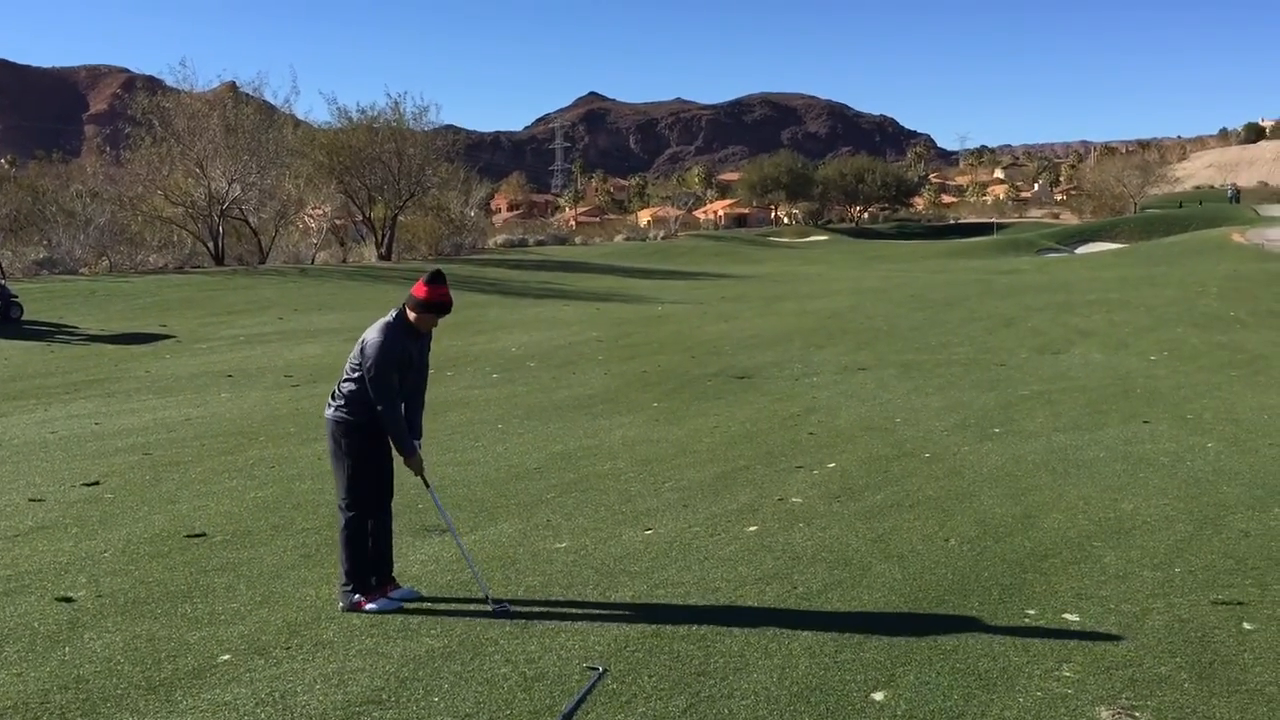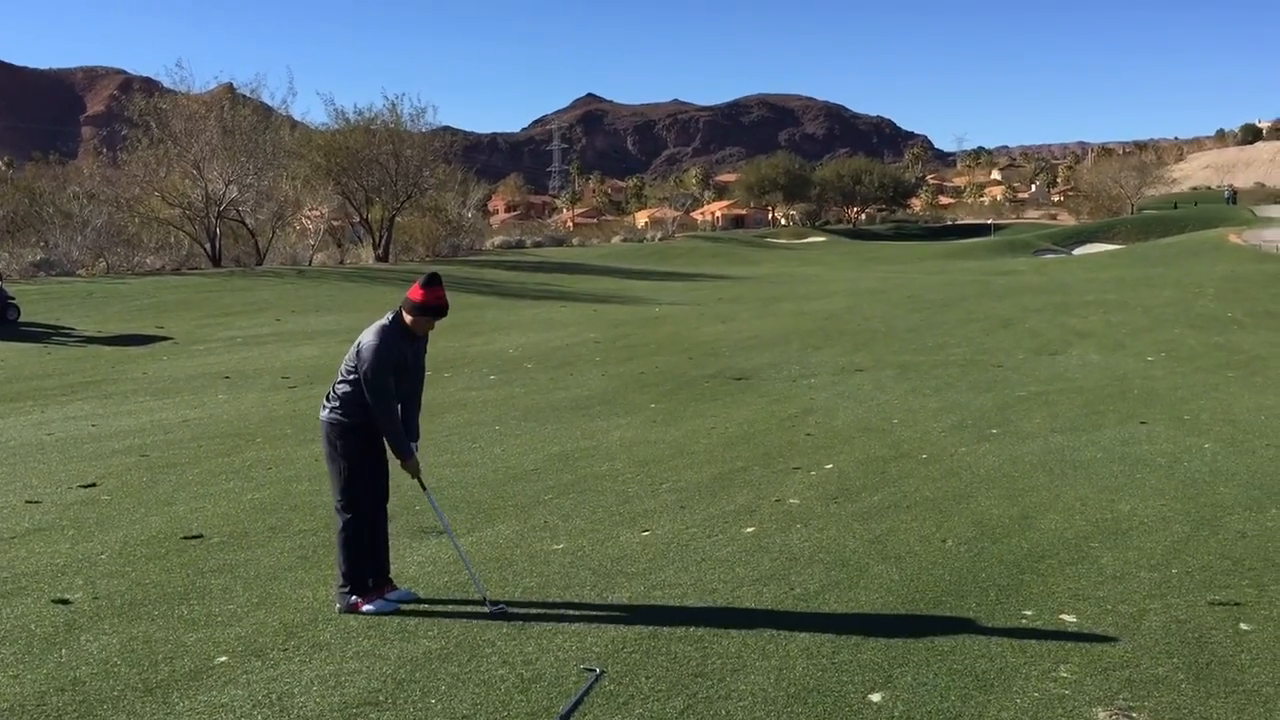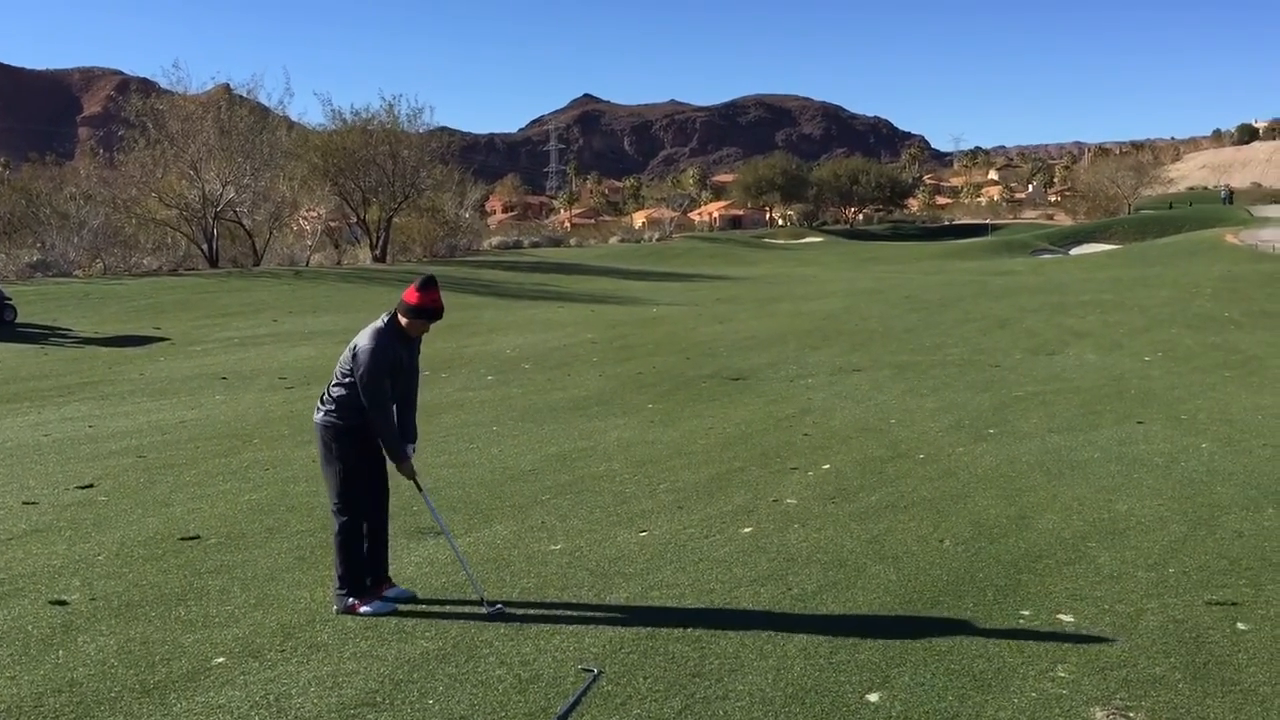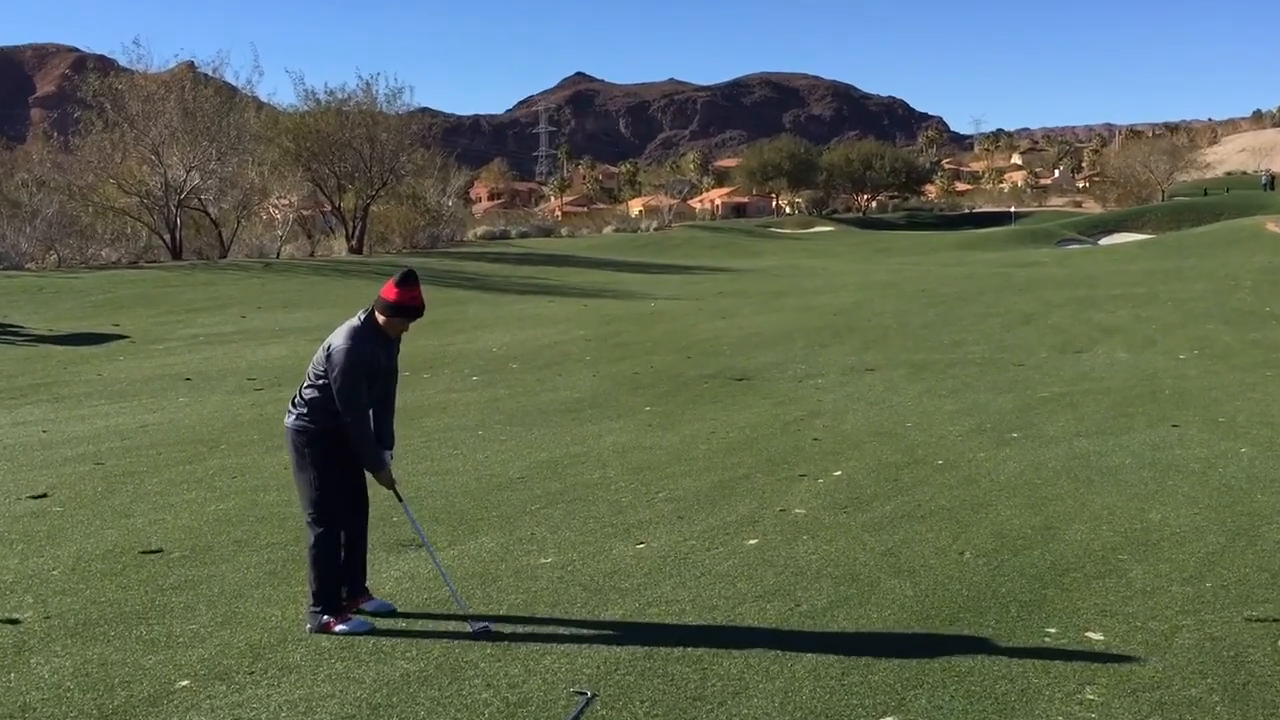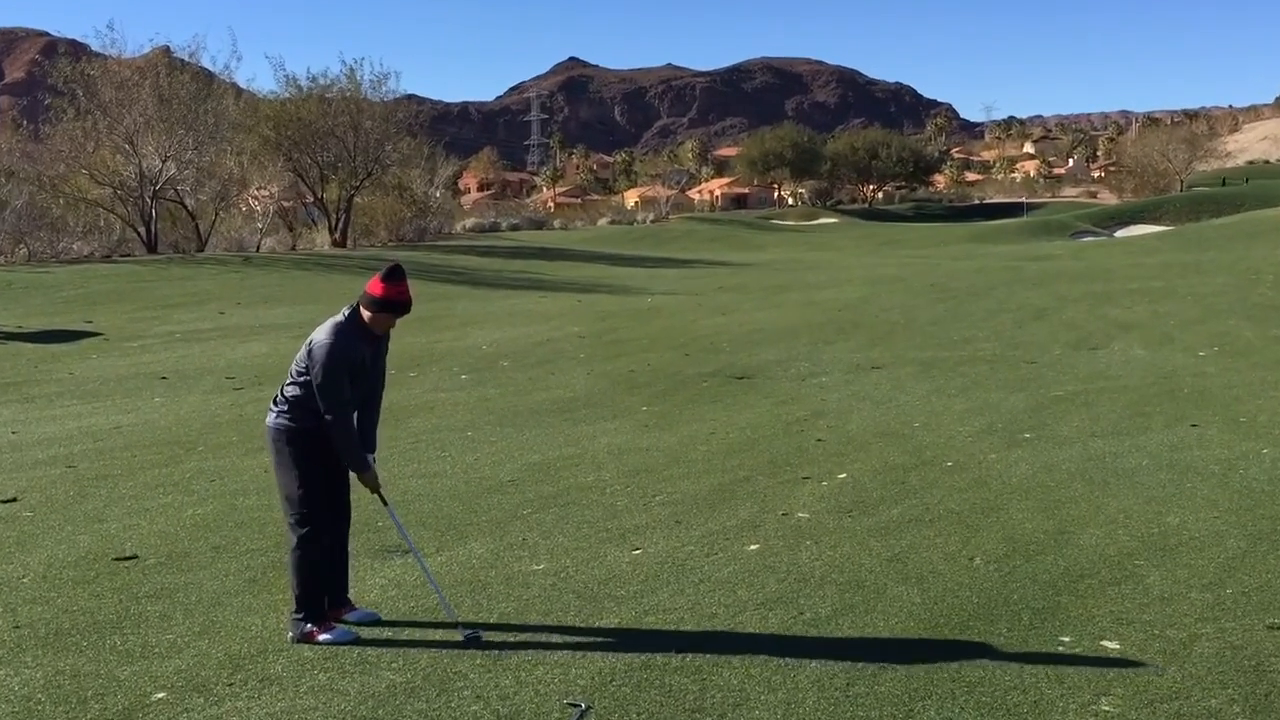
dt=0.2s
person 1, frame 1
left shoulder: (420, 334)
right shoulder: (381, 340)
left elbow: (415, 390)
right elbow: (386, 403)
left wrist: (414, 440)
right wrist: (407, 451)
left hip: (374, 423)
right hip: (349, 423)
left knee: (380, 503)
right knee: (357, 507)
left ankle: (381, 580)
right ankle: (354, 591)
person 1, frame 2
left shoulder: (416, 337)
right shoulder: (378, 343)
left elbow: (411, 392)
right elbow: (383, 405)
left wrist: (411, 443)
right wrist: (404, 453)
left hip: (368, 425)
right hip: (344, 425)
left knee: (376, 505)
right knee: (353, 508)
left ankle: (378, 582)
right ankle: (351, 592)
person 1, frame 3
left shoulder: (409, 338)
right shoulder: (373, 345)
left elbow: (407, 393)
right elbow: (379, 408)
left wrist: (408, 444)
right wrist: (399, 457)
left hip: (363, 426)
right hip: (339, 427)
left knee: (377, 503)
right knee: (350, 509)
left ankle: (377, 580)
right ankle: (349, 593)
person 1, frame 4
left shoulder: (387, 337)
right shoulder: (350, 346)
left elbow: (384, 396)
right elbow: (354, 413)
left wrist: (385, 451)
right wrist: (376, 466)
left hip: (339, 430)
right hip: (312, 432)
left knee: (355, 510)
right knee: (326, 520)
left ankle: (353, 593)
right ankle: (324, 611)
person 1, frame 5
left shoulder: (376, 335)
right shoulder: (331, 342)
left elbow: (370, 396)
right elbow: (336, 412)
left wrist: (366, 454)
right wrist: (360, 467)
left hip: (323, 431)
right hip: (294, 431)
left knee: (338, 517)
right knee: (310, 523)
left ankle: (335, 603)
right ankle: (307, 620)
